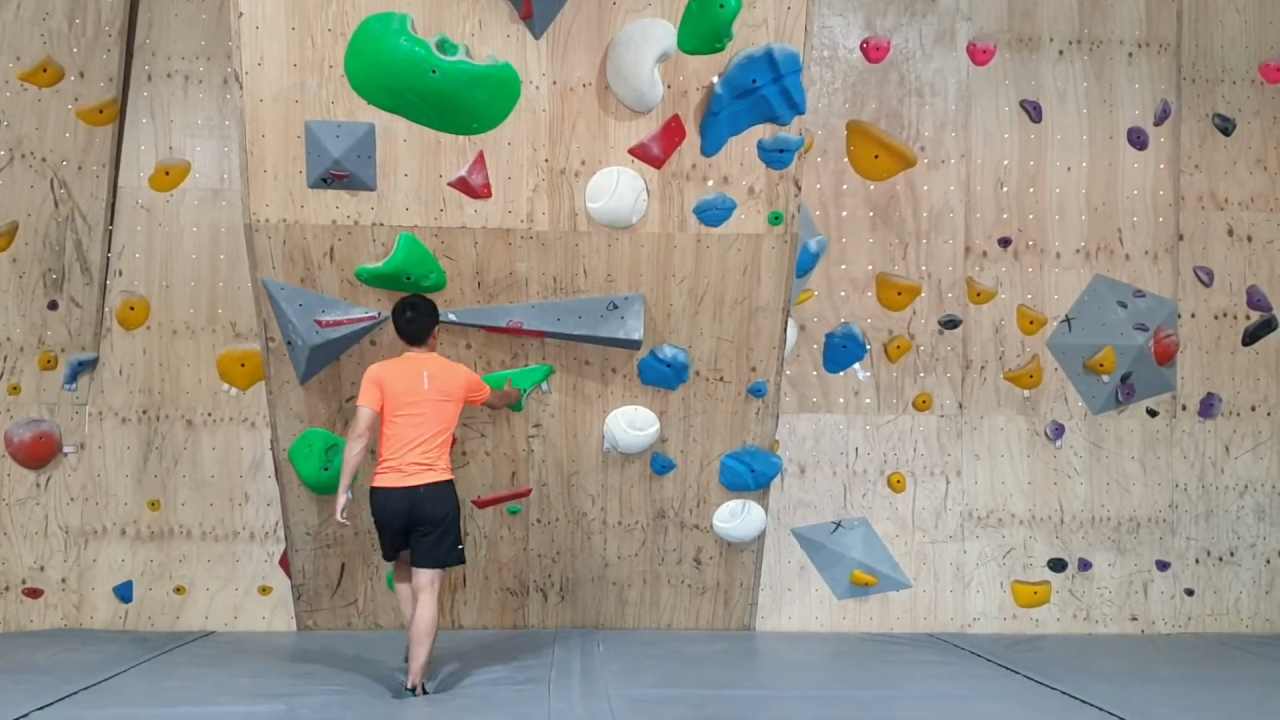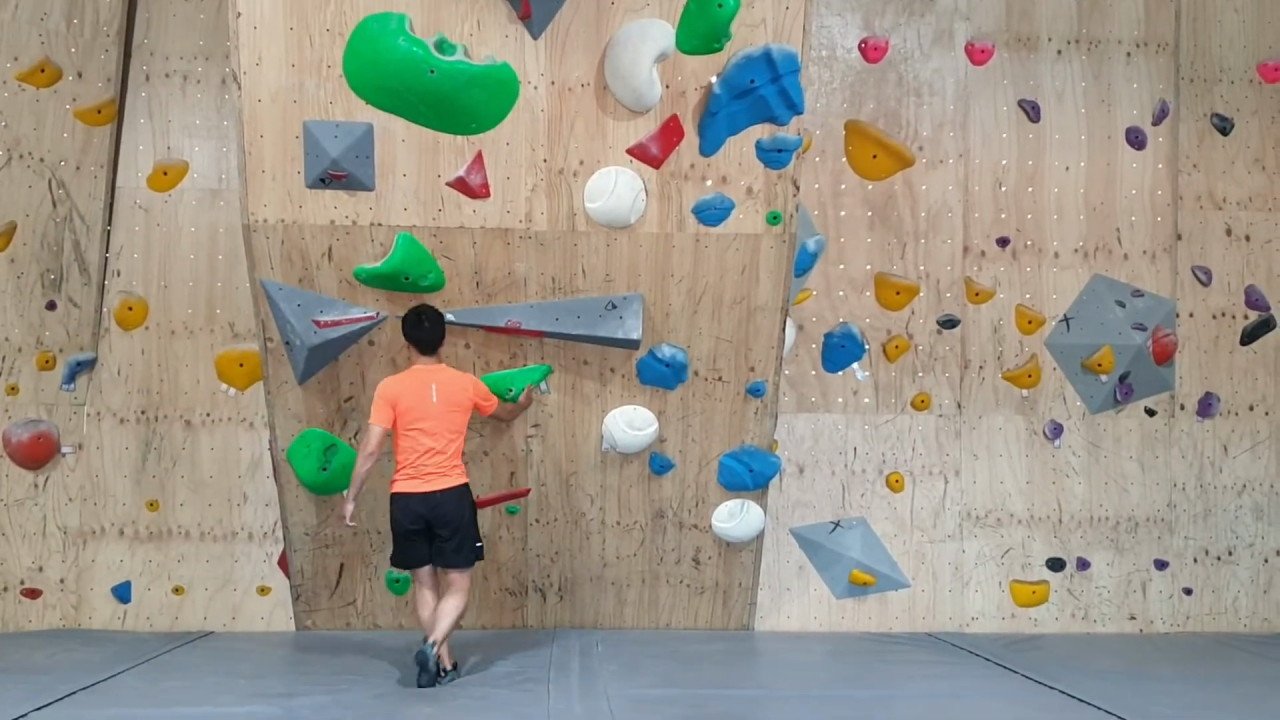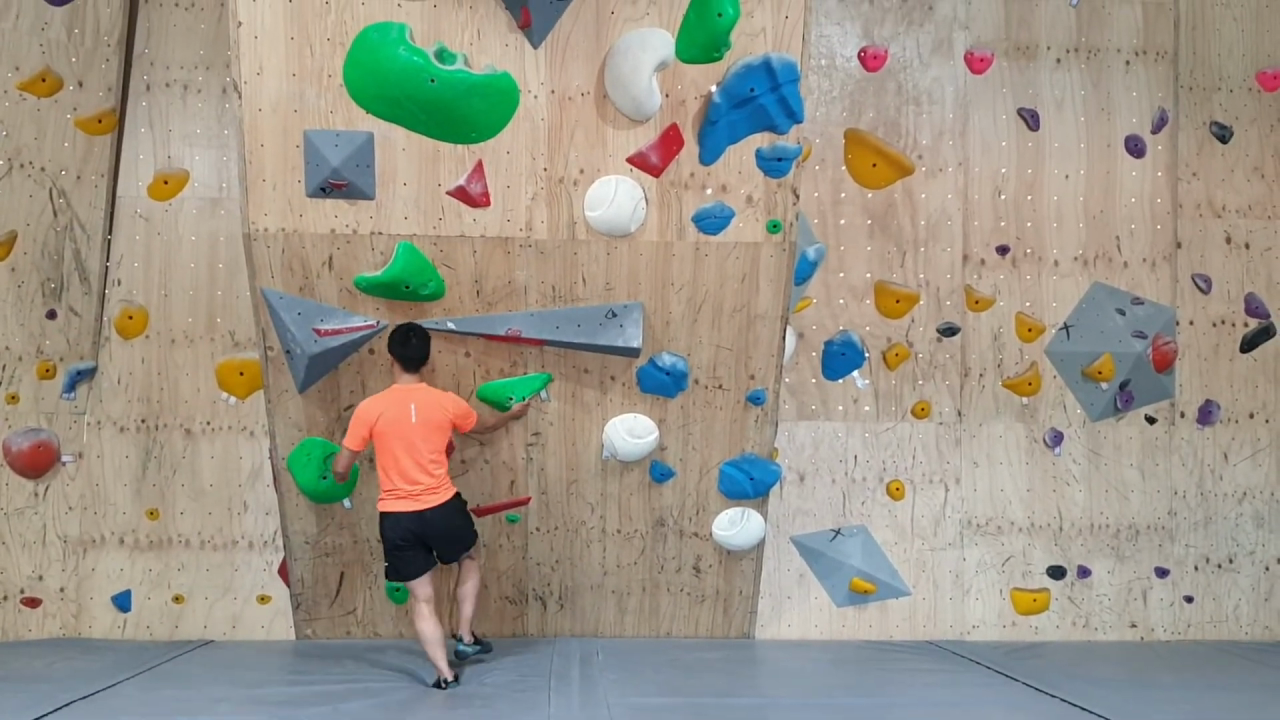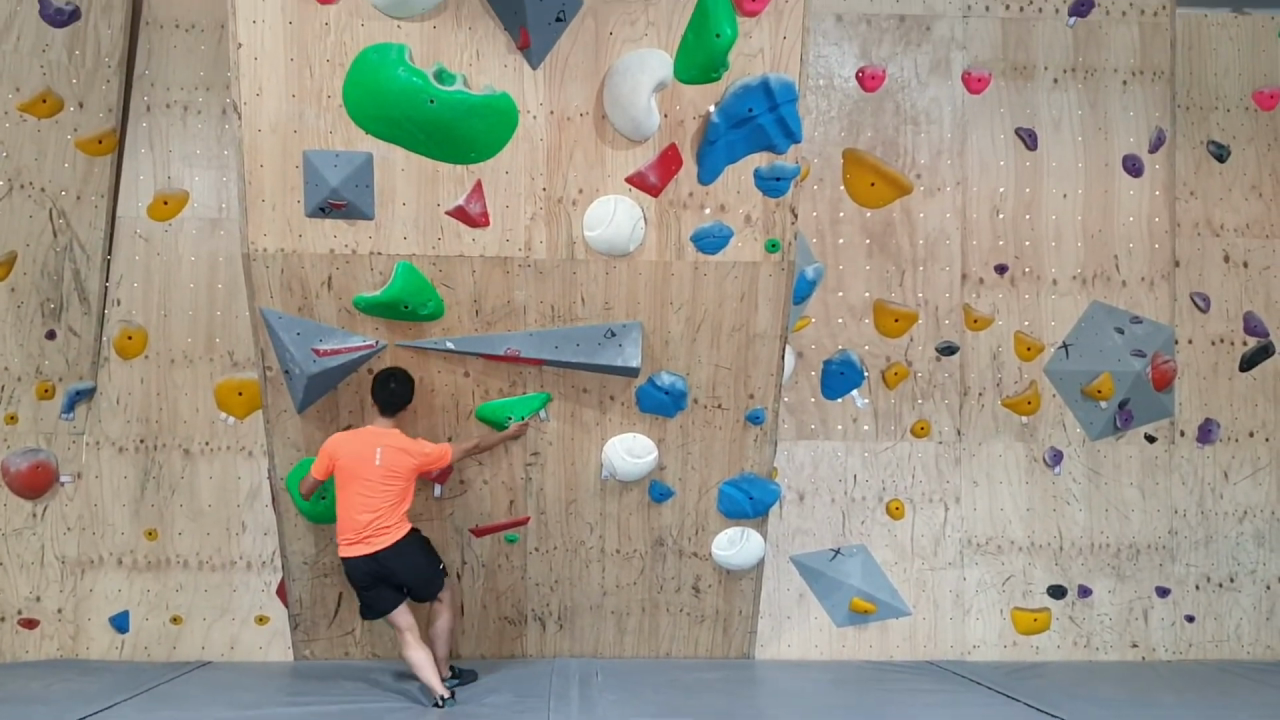
dt=0.4s
person 1, frame 1
left shoulder: (379, 373)
right shoulder: (459, 375)
left elbow: (360, 434)
right elbow: (496, 401)
left wrist: (343, 489)
right wrist: (512, 395)
left hip: (387, 492)
right hip: (435, 491)
left knee: (401, 566)
right knee: (427, 590)
left ankle: (415, 646)
right ankle: (414, 683)
person 1, frame 2
left shoulder: (391, 388)
right shoulder: (467, 384)
left elbow: (370, 449)
right elbow: (504, 413)
left wrist: (351, 497)
right wrist: (522, 404)
left hip: (406, 499)
right hip: (452, 496)
left knee: (425, 586)
right knee: (457, 587)
left ankle: (444, 664)
right ankle: (431, 646)
person 1, frame 3
left shoulder: (370, 408)
right shoulder: (447, 403)
left elbow: (340, 468)
right elbow: (485, 425)
left wrist: (341, 476)
right wrist: (514, 414)
left hip: (396, 517)
right hip: (441, 507)
left knee: (421, 598)
right knee: (470, 559)
left ankle: (446, 675)
right ankle: (466, 637)
person 1, frame 4
left shoulder: (337, 444)
right shoulder: (416, 451)
left elbow: (305, 491)
right elbow: (469, 448)
left wrist: (314, 484)
right wrist: (507, 435)
left hip: (355, 560)
right hip: (400, 546)
left knee: (405, 629)
right knee: (444, 595)
left ankle: (441, 693)
right ankle: (445, 674)
